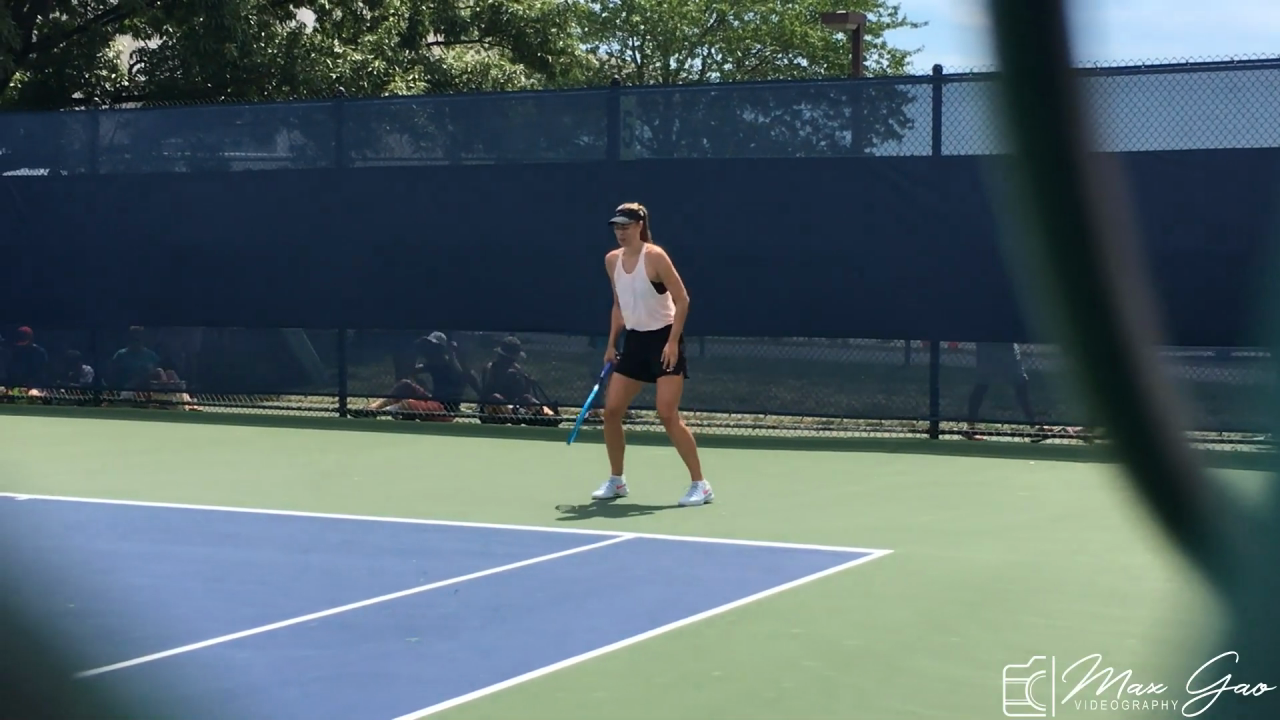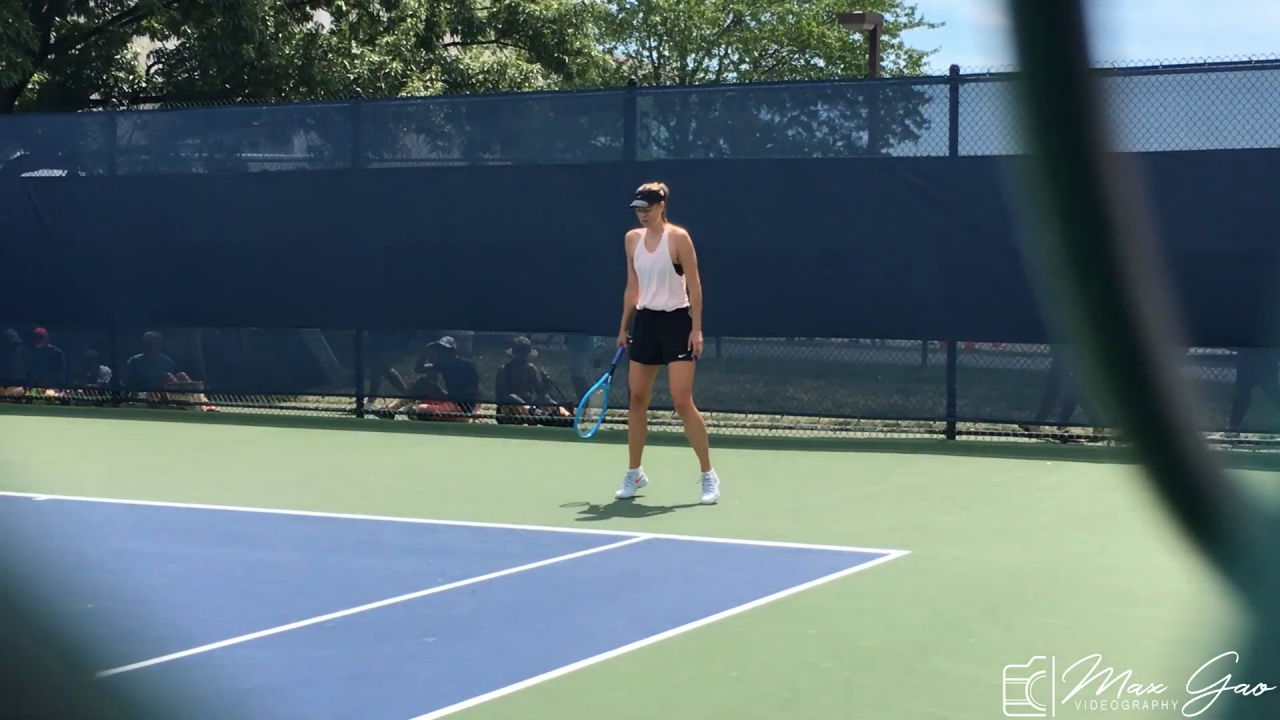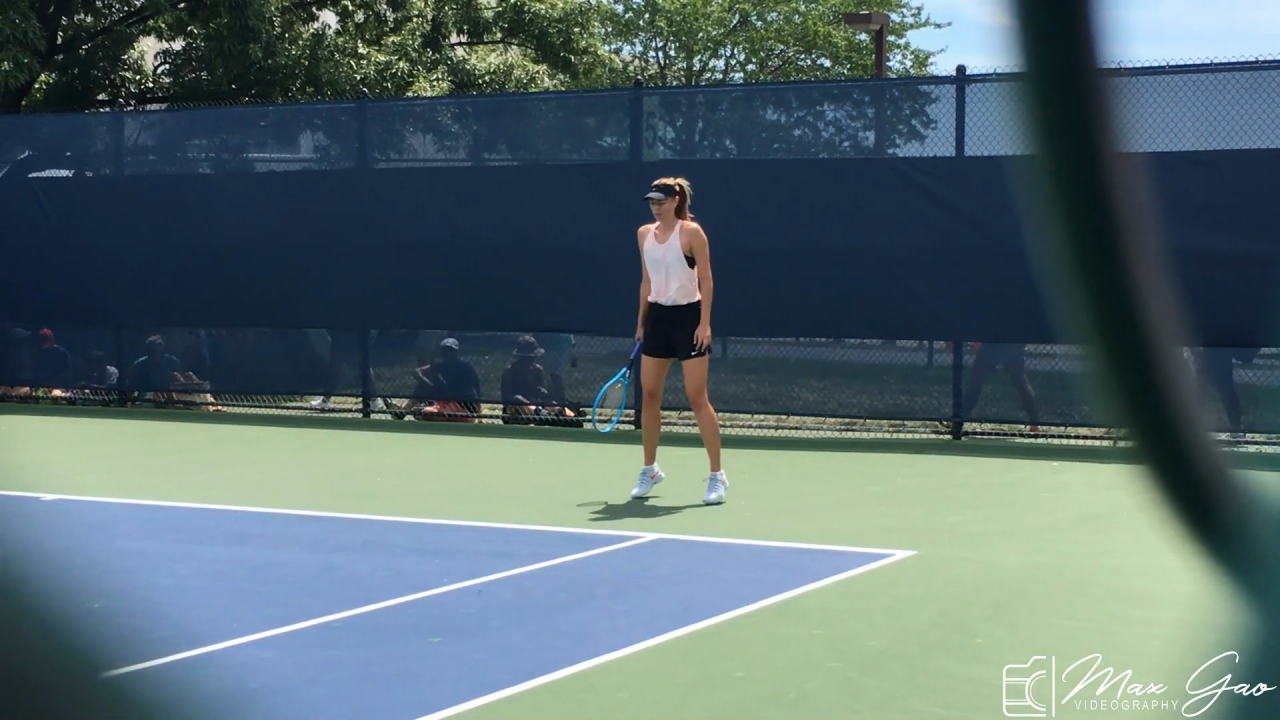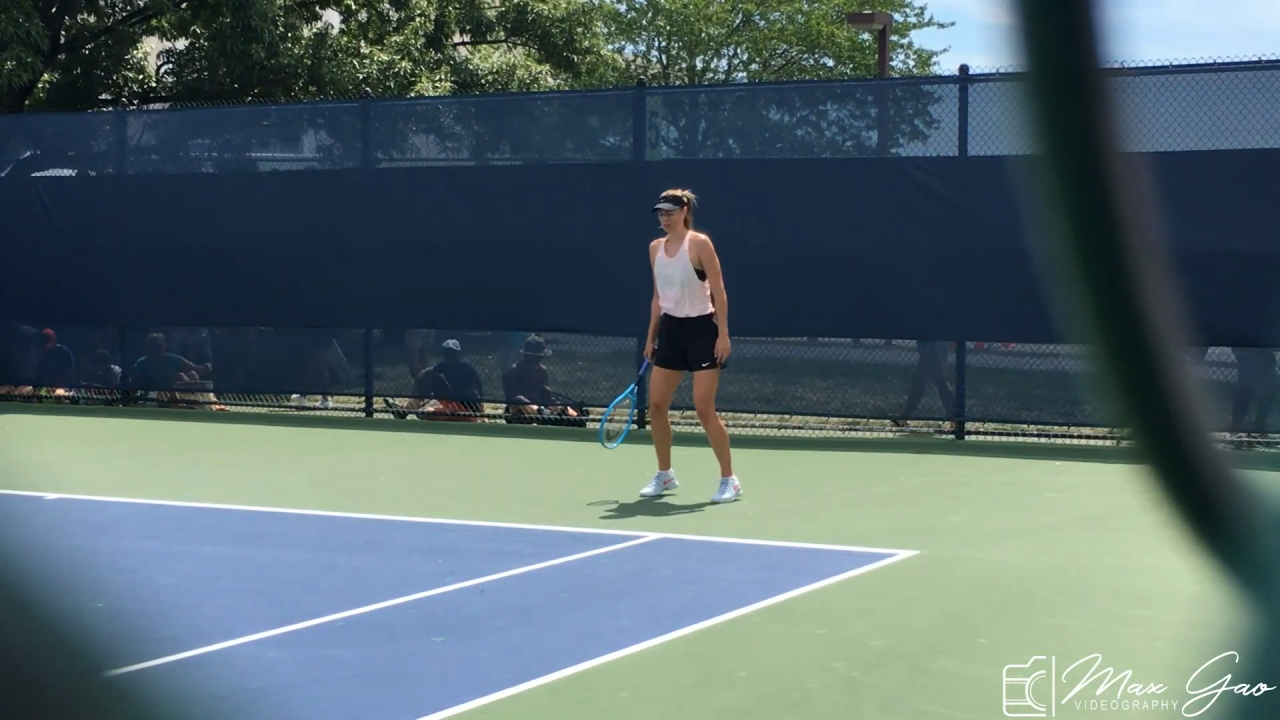
dt=0.5s
person 1, frame 1
left shoulder: (655, 256)
right shoulder: (612, 260)
left elbow: (682, 299)
left wrist: (673, 342)
right wrist: (611, 343)
left hip: (663, 340)
right hip: (634, 341)
left knee: (668, 416)
right knee: (611, 411)
left ankle: (700, 484)
right ankle: (617, 480)
person 1, frame 2
left shoulder: (678, 237)
right shoulder: (632, 238)
left elbow: (694, 285)
left wrist: (697, 328)
right wrist: (623, 327)
left hip: (677, 322)
right hip: (646, 322)
left knee: (681, 401)
right knee: (637, 399)
left ankle: (708, 475)
right ankle: (634, 473)
person 1, frame 3
left shoulder: (691, 232)
right shoulder: (644, 233)
left elbow: (706, 280)
left wrist: (705, 322)
right wrist: (640, 322)
left hip: (688, 316)
right hip: (657, 316)
left knee: (697, 399)
right knee: (649, 395)
left ankle: (717, 475)
right ankle: (649, 469)
person 1, frame 4
left shoulder: (699, 243)
right shoulder: (655, 248)
left elbow: (718, 291)
left wrist: (723, 334)
right wrist: (651, 336)
left hip: (701, 328)
right hip: (671, 330)
left knee: (704, 410)
right knee: (656, 405)
left ankle: (729, 479)
right ankle: (665, 474)
